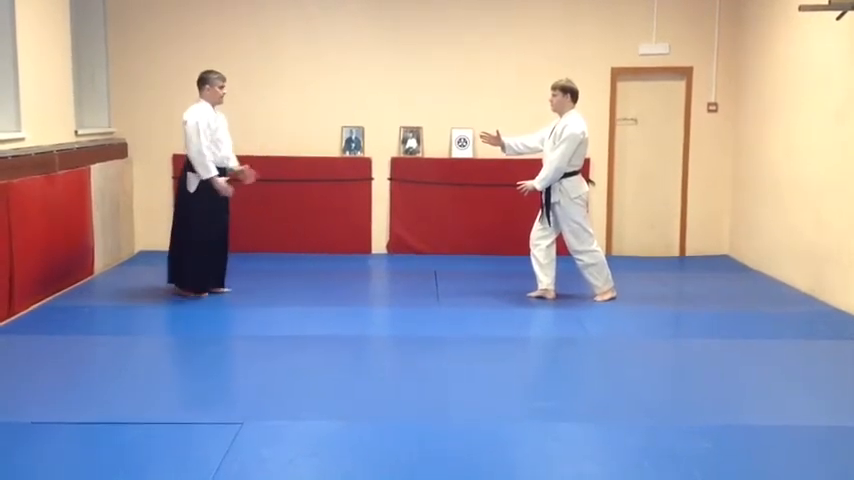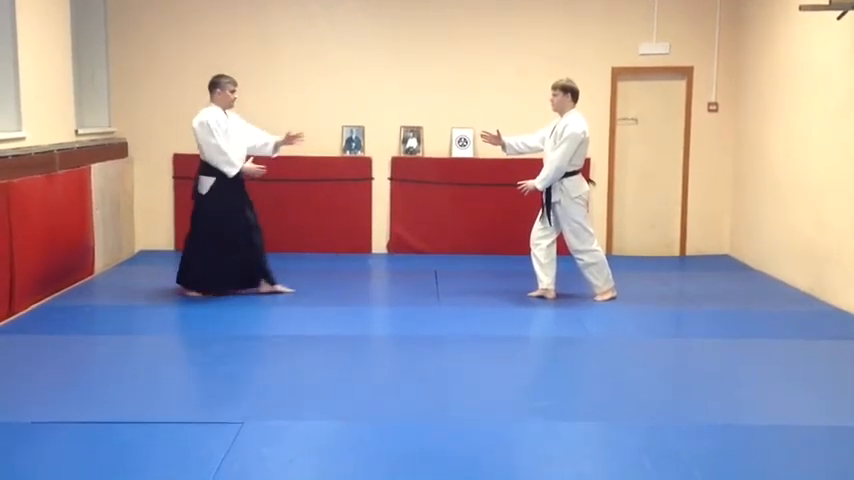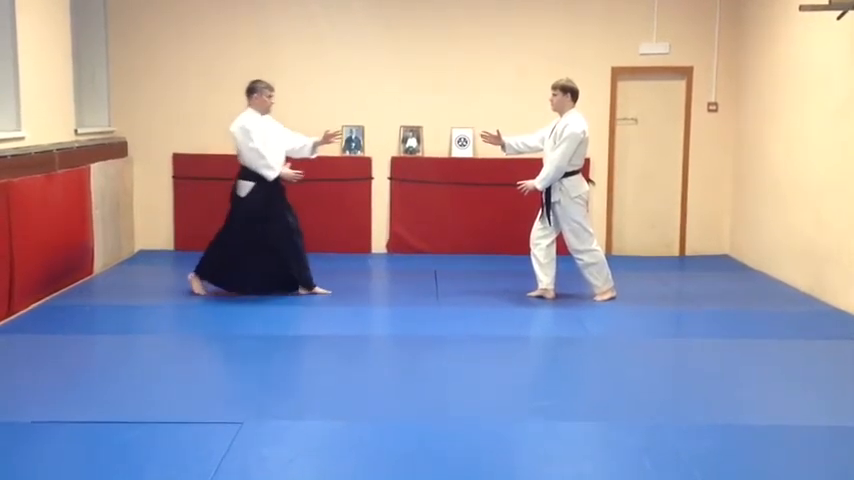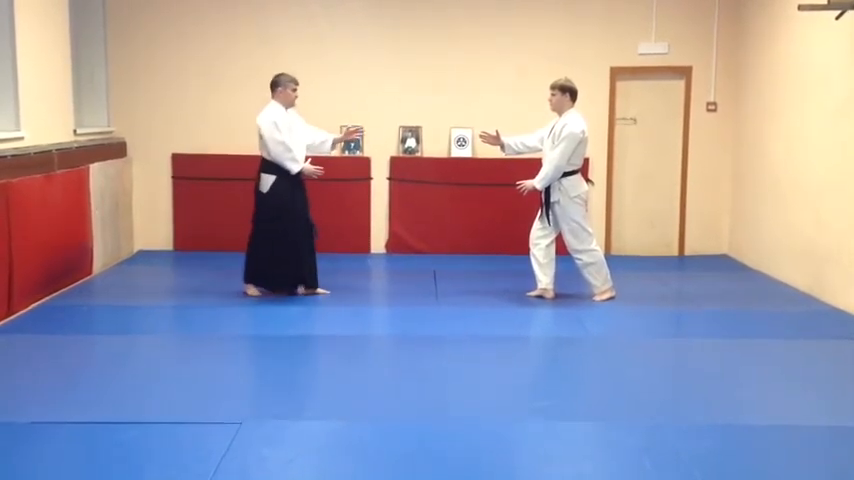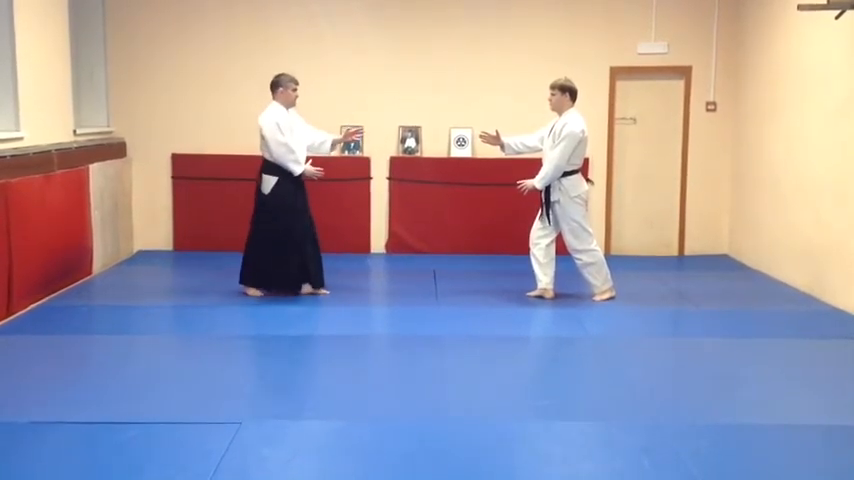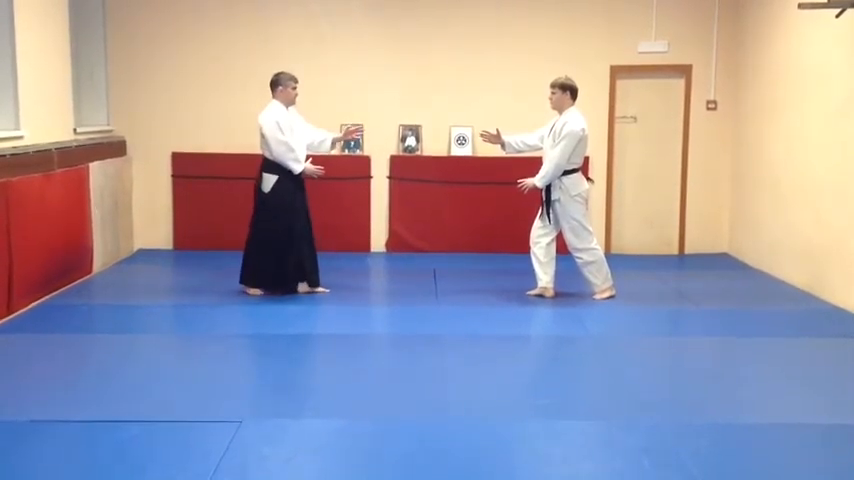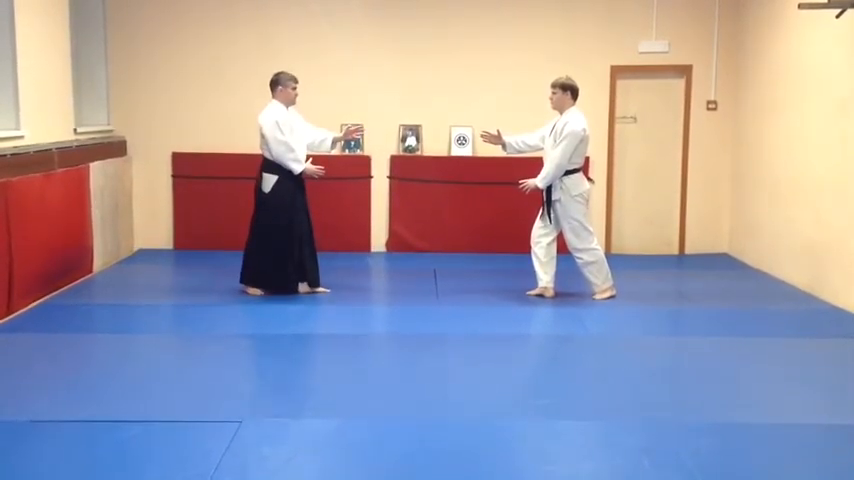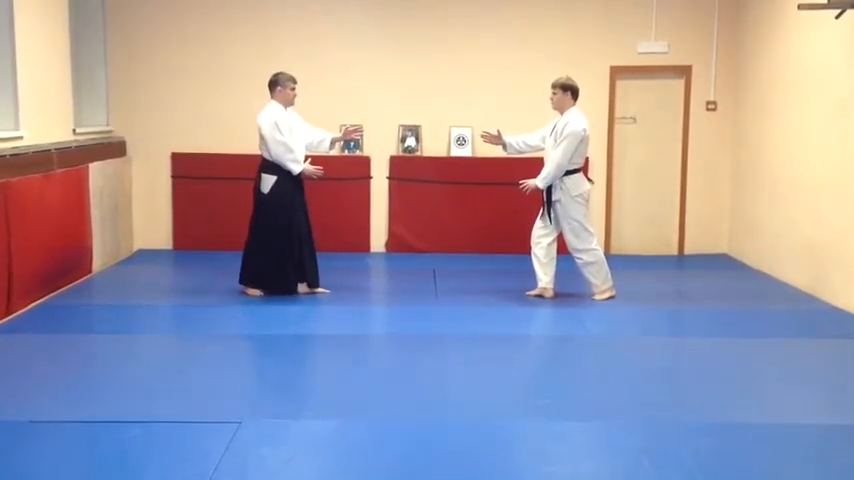
dt=0.3s
person 1, frame 1
left shoulder: (574, 127)
right shoulder: (559, 124)
left elbow: (558, 162)
right elbow: (534, 141)
left wrist: (537, 184)
right wrist: (503, 143)
left hip: (568, 192)
right hip: (556, 191)
left knee: (582, 243)
right knee: (541, 237)
left ankle: (606, 288)
right ankle: (547, 287)
person 1, frame 2
left shoulder: (574, 126)
right shoulder: (560, 124)
left elbow: (559, 162)
right elbow: (535, 141)
left wrist: (538, 183)
right wrist: (504, 143)
left hip: (569, 191)
right hip: (556, 191)
left knee: (582, 242)
right knee: (541, 237)
left ankle: (606, 288)
right ankle: (547, 287)
person 1, frame 3
left shoulder: (574, 126)
right shoulder: (559, 123)
left elbow: (559, 162)
right elbow: (534, 141)
left wrist: (538, 183)
right wrist: (504, 142)
left hip: (568, 191)
right hip: (556, 191)
left knee: (582, 242)
right knee: (541, 237)
left ankle: (605, 287)
right ankle: (546, 287)
person 1, frame 4
left shoulder: (573, 126)
right shoulder: (559, 123)
left elbow: (558, 161)
right elbow: (534, 141)
left wrist: (536, 183)
right wrist: (503, 143)
left hip: (568, 191)
right hip: (556, 191)
left knee: (581, 242)
right knee: (541, 237)
left ankle: (604, 288)
right ankle: (546, 287)
person 1, frame 5
left shoulder: (573, 125)
right shoulder: (559, 123)
left elbow: (558, 161)
right elbow: (534, 141)
left wrist: (537, 182)
right wrist: (503, 143)
left hip: (568, 190)
right hip: (556, 190)
left knee: (581, 242)
right knee: (541, 236)
left ankle: (605, 287)
right ankle: (546, 287)
person 1, frame 6
left shoulder: (573, 124)
right shoulder: (559, 122)
left elbow: (558, 160)
right elbow: (534, 139)
left wrist: (537, 181)
right wrist: (504, 142)
left hip: (568, 189)
right hip: (556, 189)
left knee: (581, 240)
right knee: (541, 235)
left ankle: (605, 286)
right ankle: (546, 286)
person 1, frame 7
left shoulder: (574, 124)
right shoulder: (560, 122)
left elbow: (559, 160)
right elbow: (535, 139)
left wrist: (539, 182)
right wrist: (504, 142)
left hip: (569, 189)
right hip: (557, 189)
left knee: (581, 240)
right knee: (542, 235)
left ankle: (605, 286)
right ankle: (546, 286)
person 1, frame 8
left shoulder: (575, 124)
right shoulder: (561, 122)
left elbow: (560, 160)
right elbow: (535, 140)
left wrist: (539, 182)
right wrist: (505, 142)
left hip: (570, 189)
right hip: (558, 189)
left knee: (581, 241)
right knee: (542, 236)
left ankle: (604, 287)
right ankle: (545, 286)
person 2, frame 1
left shoulder: (214, 114)
right shoulder: (197, 115)
right elbow: (198, 151)
left wrist: (236, 168)
right wrist: (213, 179)
left hip: (216, 178)
right hip: (199, 181)
left knee: (216, 232)
right knee: (196, 234)
left ankle: (211, 282)
right ankle: (189, 285)
person 2, frame 2
left shoulder: (232, 118)
right shoulder: (205, 119)
left elbow: (252, 138)
right elbow: (216, 152)
left wrist: (279, 142)
right wrist: (242, 168)
left hip: (231, 183)
right hip: (213, 184)
left knee: (248, 230)
right knee: (206, 234)
left ankle: (263, 281)
right ankle: (190, 284)
person 2, frame 3
left shoulder: (270, 122)
right shoulder: (243, 124)
left elbow: (290, 141)
right elbow: (255, 157)
left wrist: (318, 142)
right wrist: (279, 173)
left hip: (270, 188)
right hip: (252, 188)
left knee: (289, 232)
right knee: (235, 236)
left ankle: (304, 284)
right ankle: (200, 276)
person 2, frame 4
left shoulder: (291, 115)
right shoulder: (269, 116)
left elbow: (309, 136)
right elbow: (279, 149)
left wrist: (339, 138)
right wrist: (301, 168)
left hip: (290, 180)
right hip: (274, 181)
left knee: (300, 231)
right knee: (267, 232)
left ankle: (303, 283)
right ankle: (253, 282)
person 2, frame 5
left shoulder: (291, 116)
right shoulder: (270, 117)
left elbow: (309, 137)
right elbow: (281, 150)
left wrist: (339, 139)
right wrist: (302, 169)
left hip: (291, 180)
right hip: (275, 182)
left knee: (301, 231)
right knee: (266, 233)
left ankle: (306, 282)
right ankle: (252, 282)
person 2, frame 6
left shoulder: (291, 114)
right shoulder: (270, 116)
left elbow: (309, 135)
right elbow: (281, 149)
left wrist: (339, 138)
right wrist: (302, 168)
left hip: (290, 180)
right hip: (275, 180)
left knee: (299, 230)
right knee: (267, 231)
left ankle: (303, 281)
right ankle: (253, 282)
person 2, frame 7
left shoulder: (291, 114)
right shoulder: (270, 116)
left elbow: (310, 135)
right elbow: (281, 149)
left wrist: (340, 137)
right wrist: (302, 168)
left hip: (290, 179)
right hip: (275, 180)
left knee: (299, 230)
right knee: (267, 231)
left ankle: (304, 281)
right ankle: (253, 281)
person 2, frame 8
left shoulder: (290, 115)
right shoulder: (269, 116)
left elbow: (308, 135)
right elbow: (279, 149)
left wrist: (338, 137)
right wrist: (301, 168)
left hip: (289, 180)
right hip: (274, 180)
left knee: (298, 230)
right knee: (266, 232)
left ankle: (303, 281)
right ankle: (252, 282)
